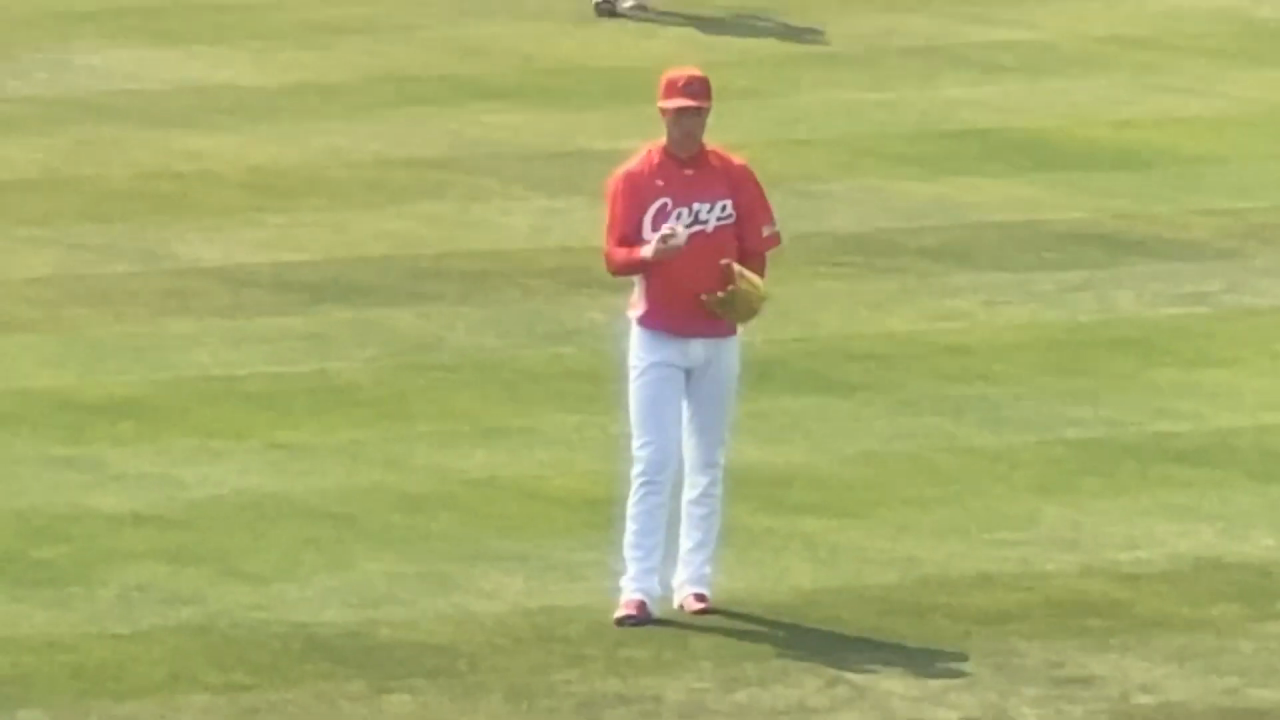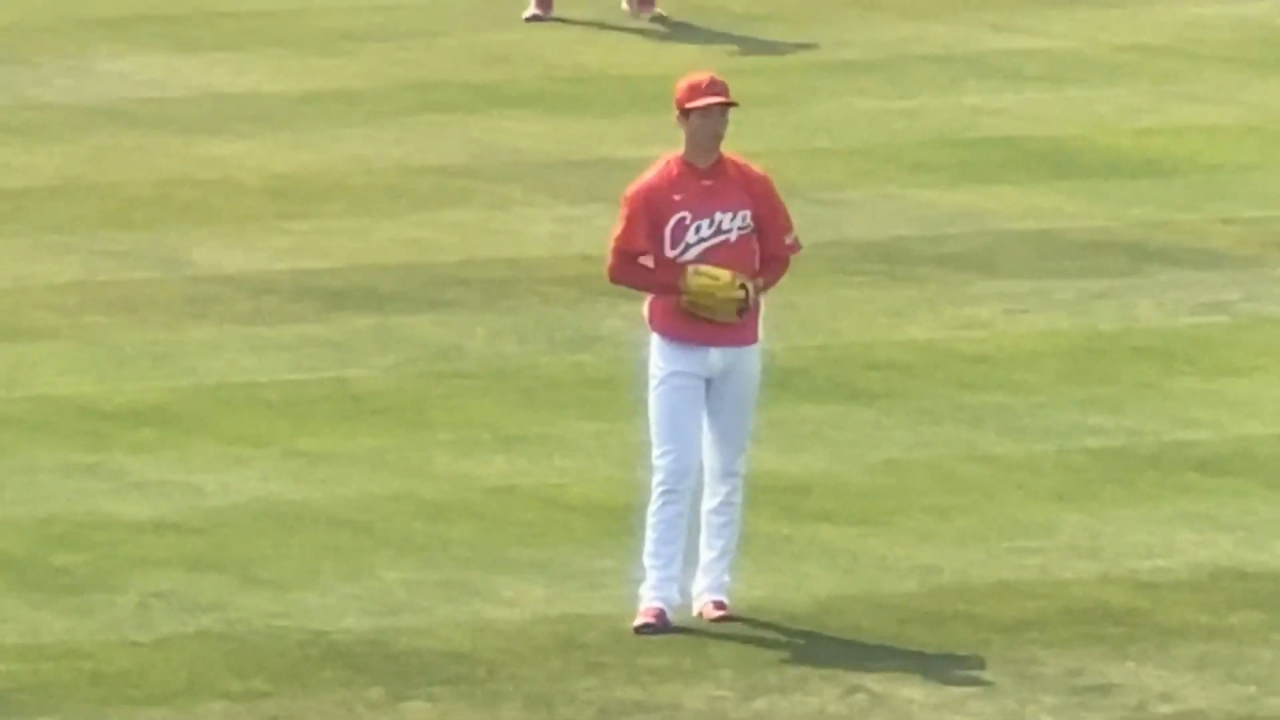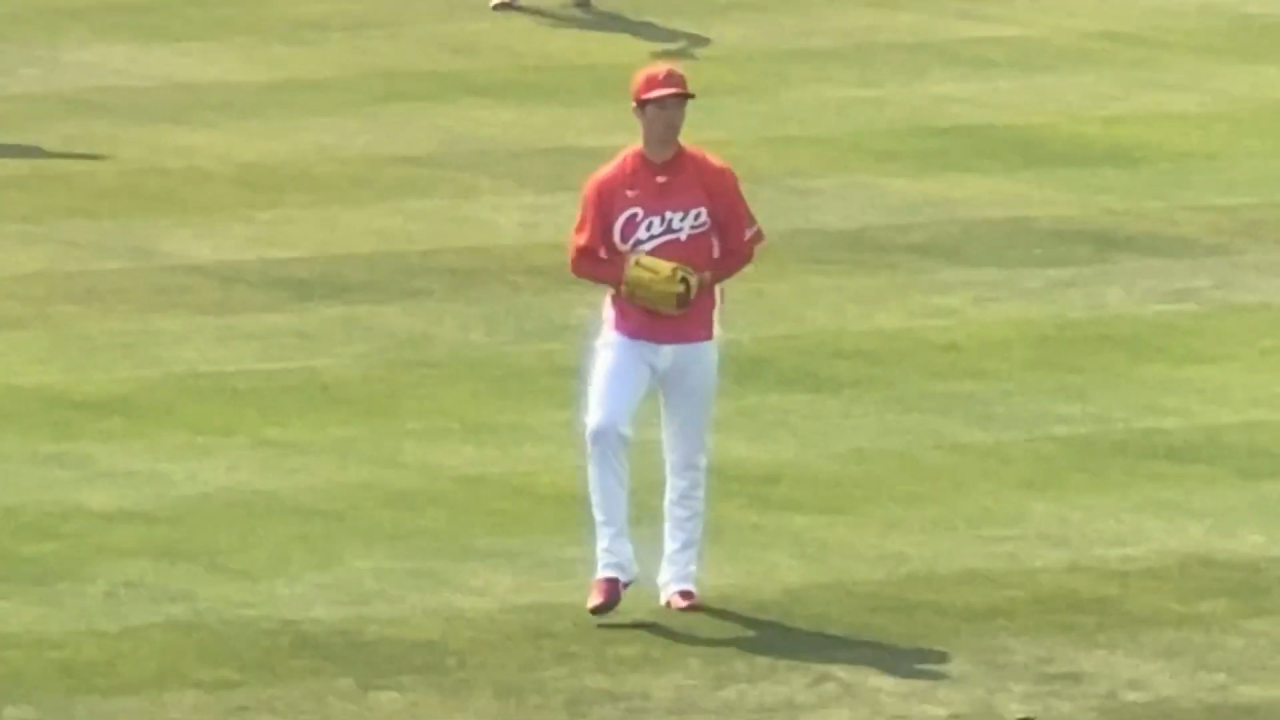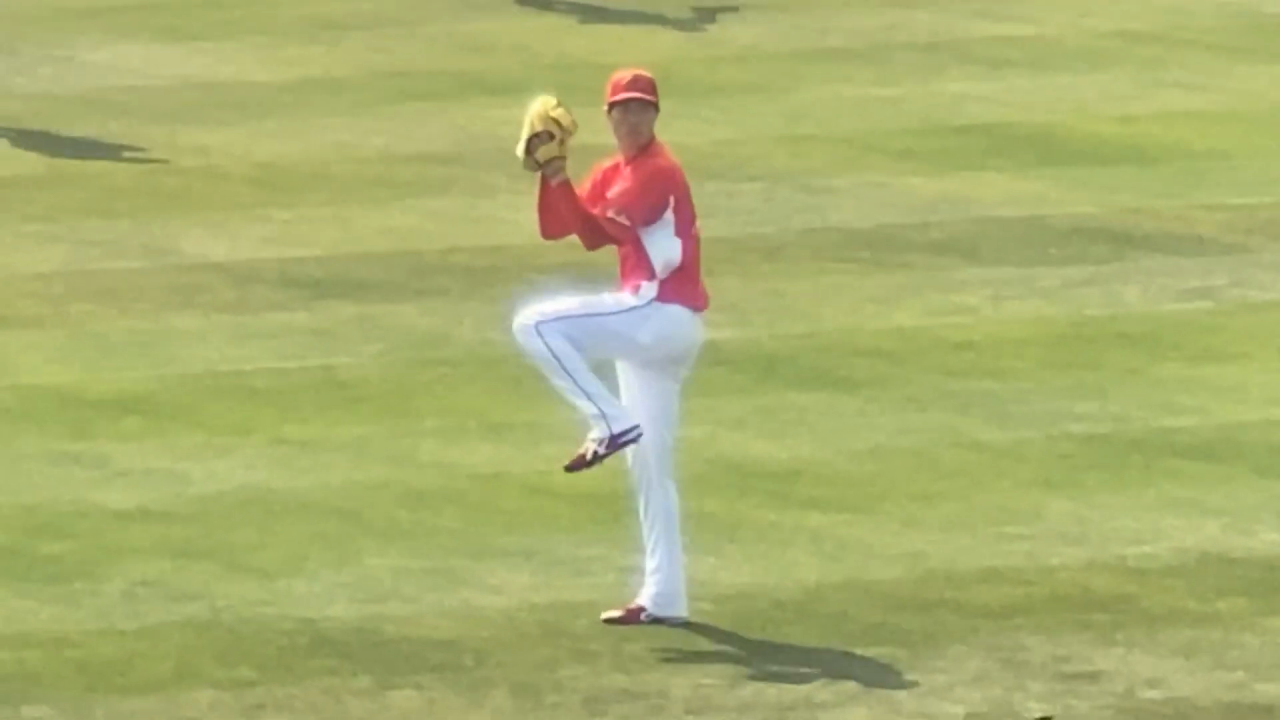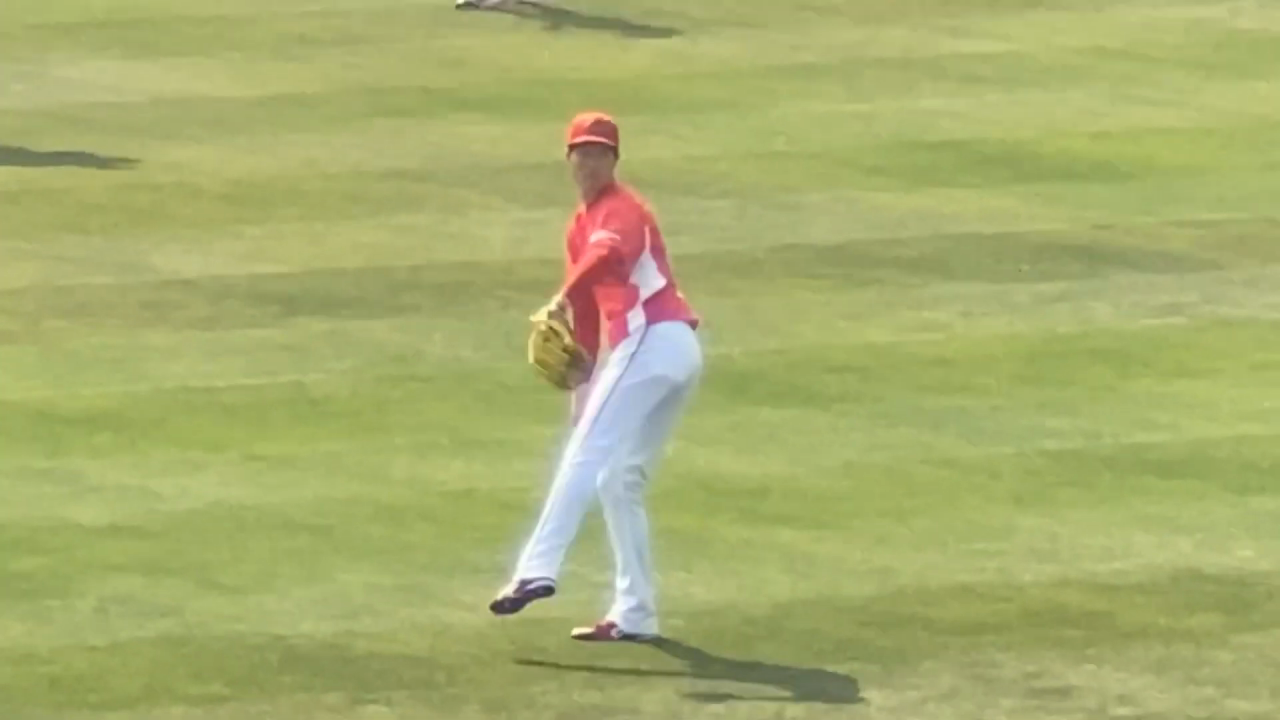
dt=1s
person 1, frame 1
left shoulder: (735, 174)
right shoulder: (632, 177)
left elbow: (757, 251)
right elbow: (613, 257)
right wrist: (649, 252)
left hip: (718, 337)
right hip: (656, 338)
left knee: (707, 464)
right knee: (653, 463)
left ankle: (693, 581)
right ankle: (638, 587)
person 1, frame 2
left shoulder: (752, 183)
right shoulder: (651, 189)
left elbow: (779, 255)
right elbow: (620, 268)
left wrist: (754, 286)
right wrist: (677, 282)
left hip: (739, 346)
right hip: (677, 347)
left knee: (727, 471)
right knee: (674, 470)
left ankle: (713, 589)
right ankle: (657, 595)
person 1, frame 3
left shoulder: (712, 175)
right shoulder: (608, 182)
left elbow: (742, 247)
right elbow: (581, 259)
left wrist: (703, 279)
right wrist: (626, 276)
left hip: (693, 339)
right hip: (627, 335)
left knee: (687, 463)
right knee: (603, 427)
left ankle: (679, 578)
right ankle: (613, 562)
person 1, frame 4
left shoulder: (658, 171)
right shoulder: (611, 173)
left elbow: (596, 233)
right elbow: (554, 228)
left wrist: (563, 181)
right wrist: (549, 174)
left hip: (662, 315)
right hip: (663, 324)
left knee: (533, 325)
right knee: (649, 467)
left ankle: (609, 424)
right ankle: (664, 598)
person 1, frame 5
left shoulder: (621, 207)
right shoulder: (581, 223)
left elbow: (613, 254)
right elbow: (588, 305)
left wrist: (563, 299)
right wrist: (585, 381)
left hip: (654, 340)
right hip: (674, 350)
left knee: (587, 453)
right knee: (620, 484)
left ankle: (539, 568)
right ankle: (635, 615)
